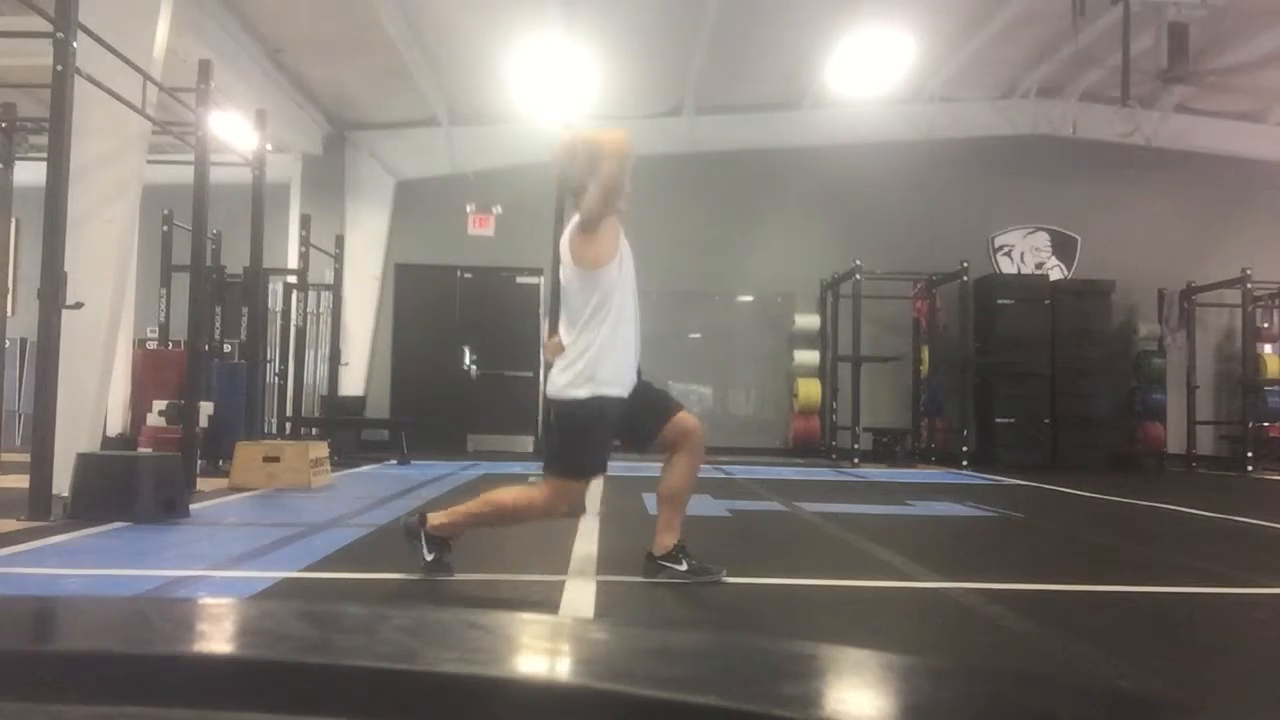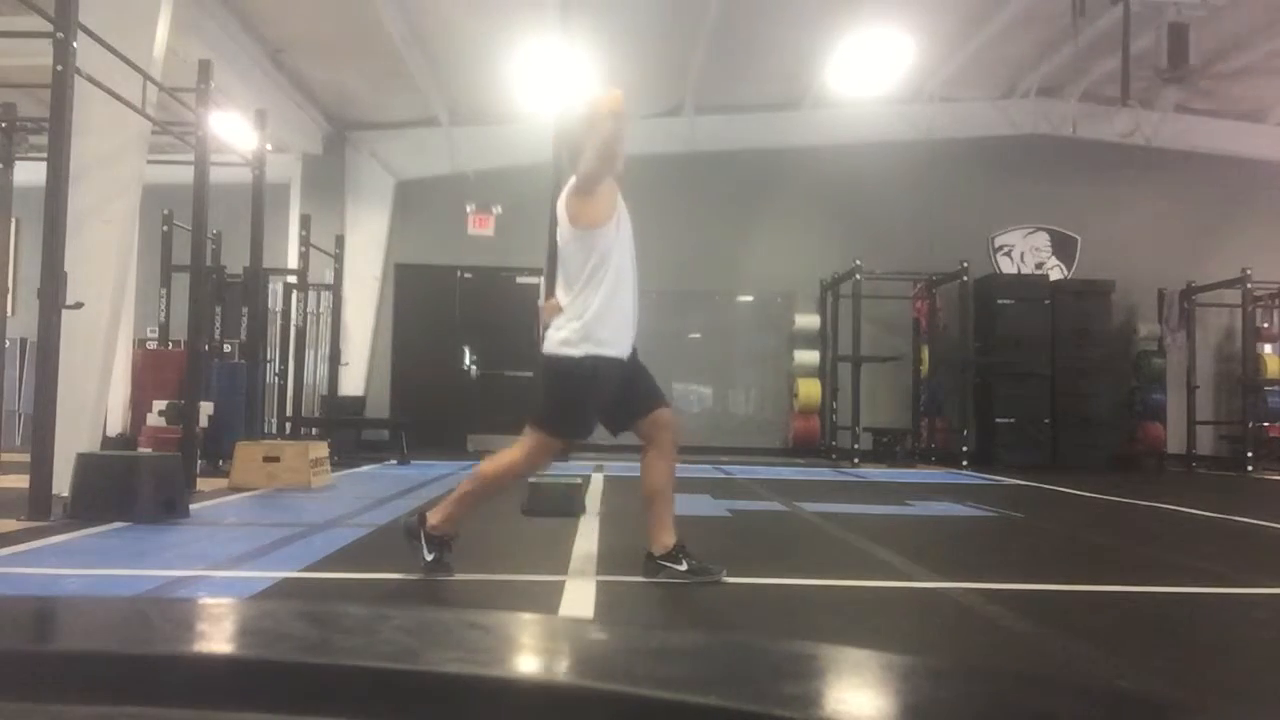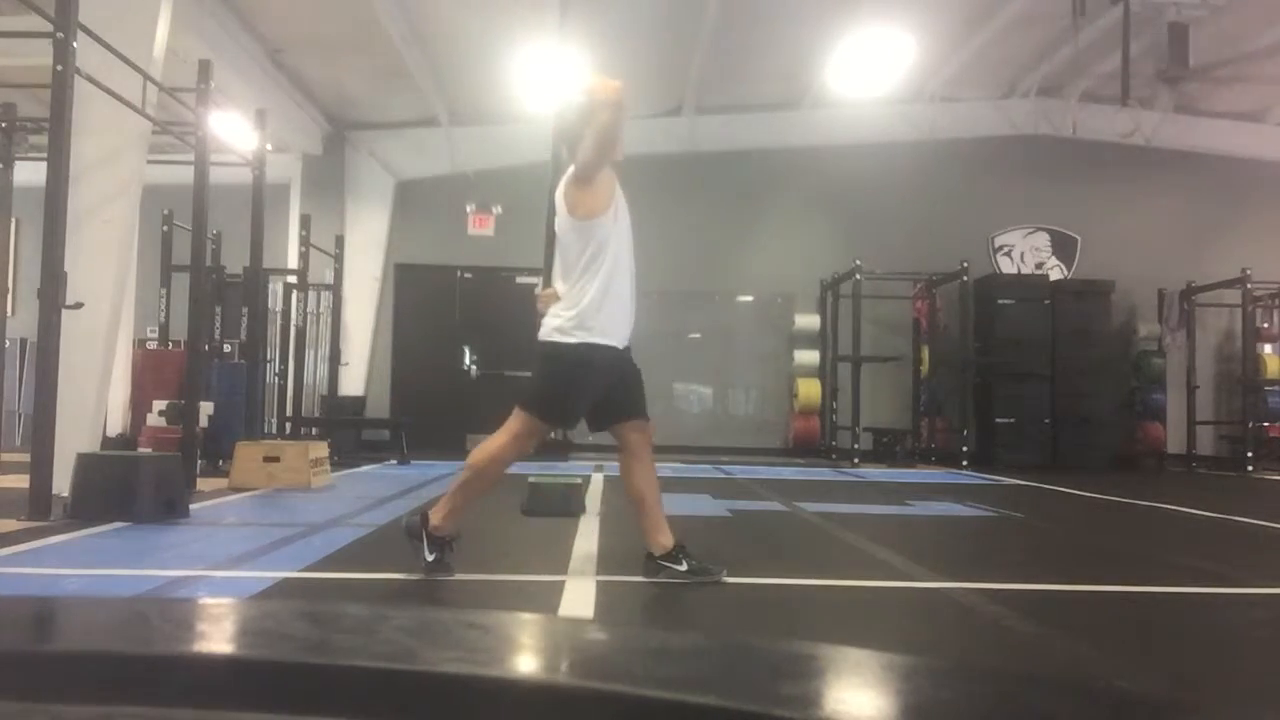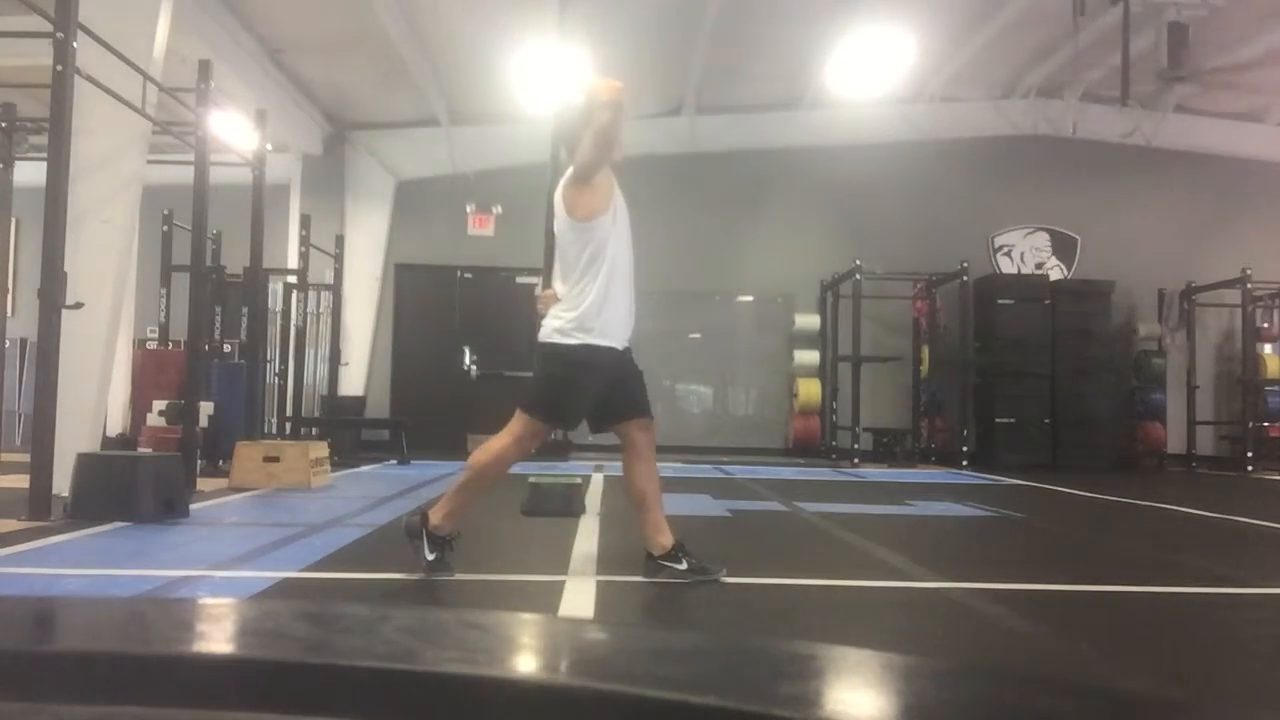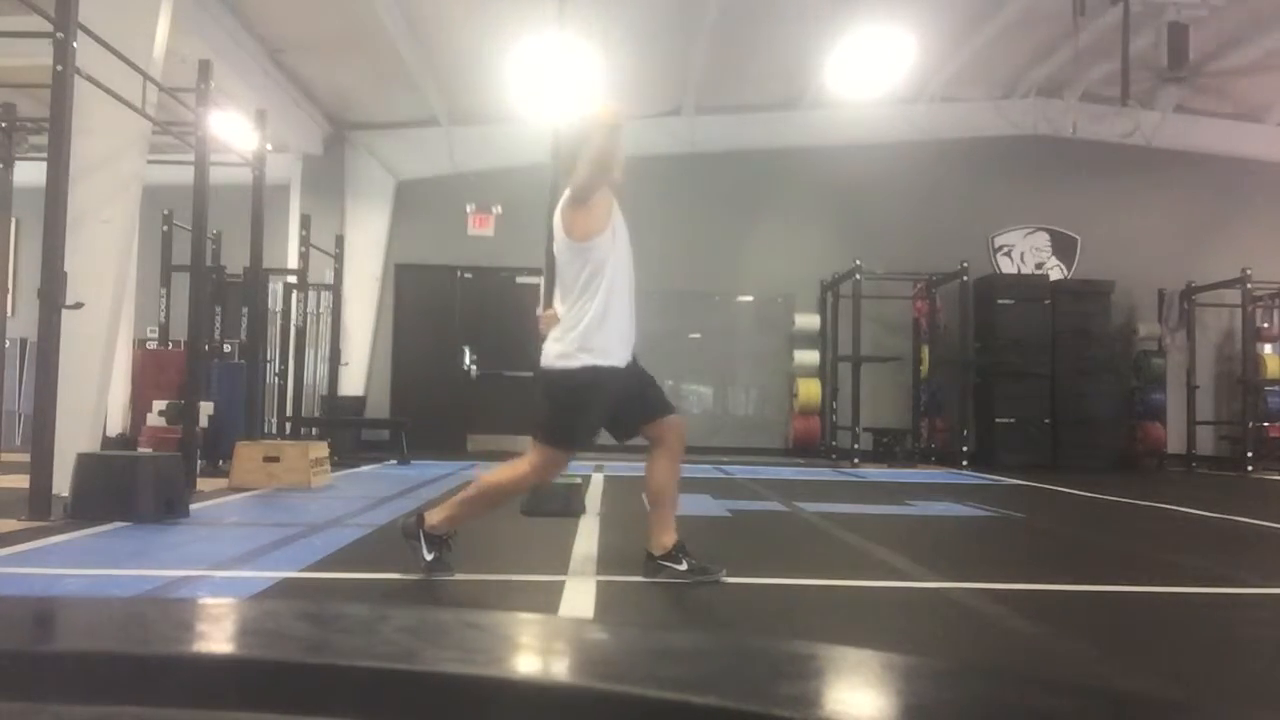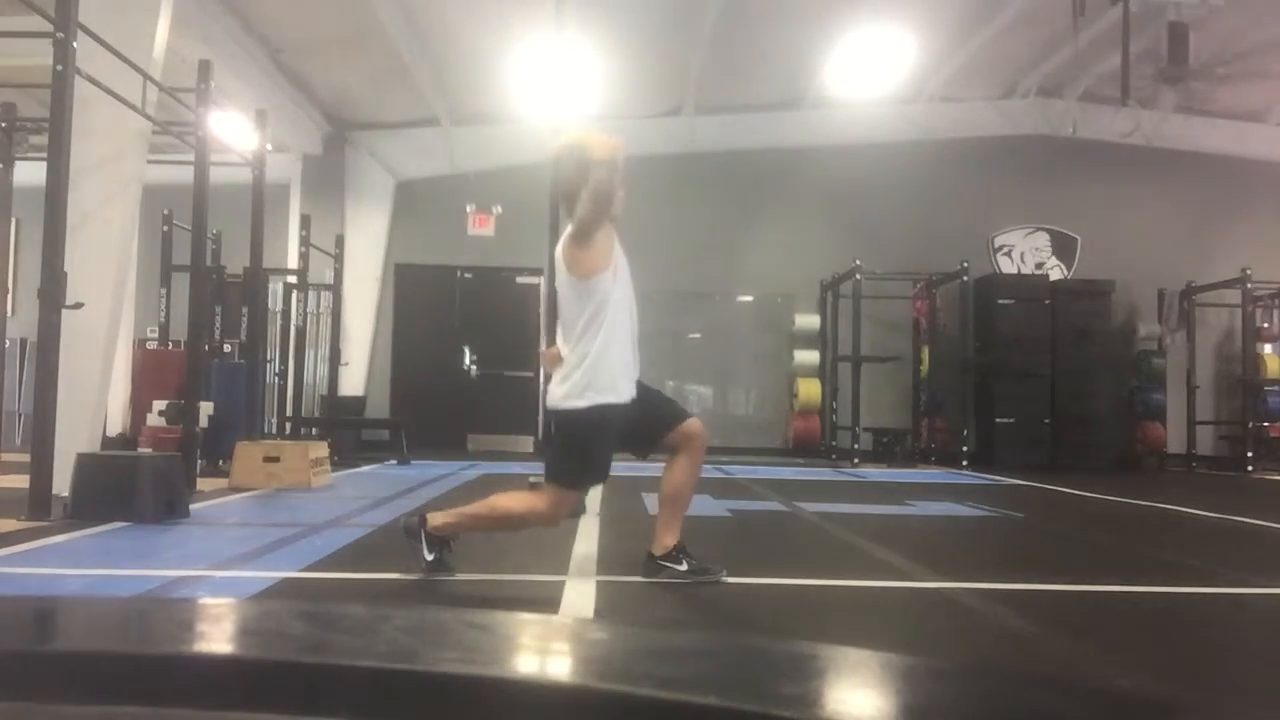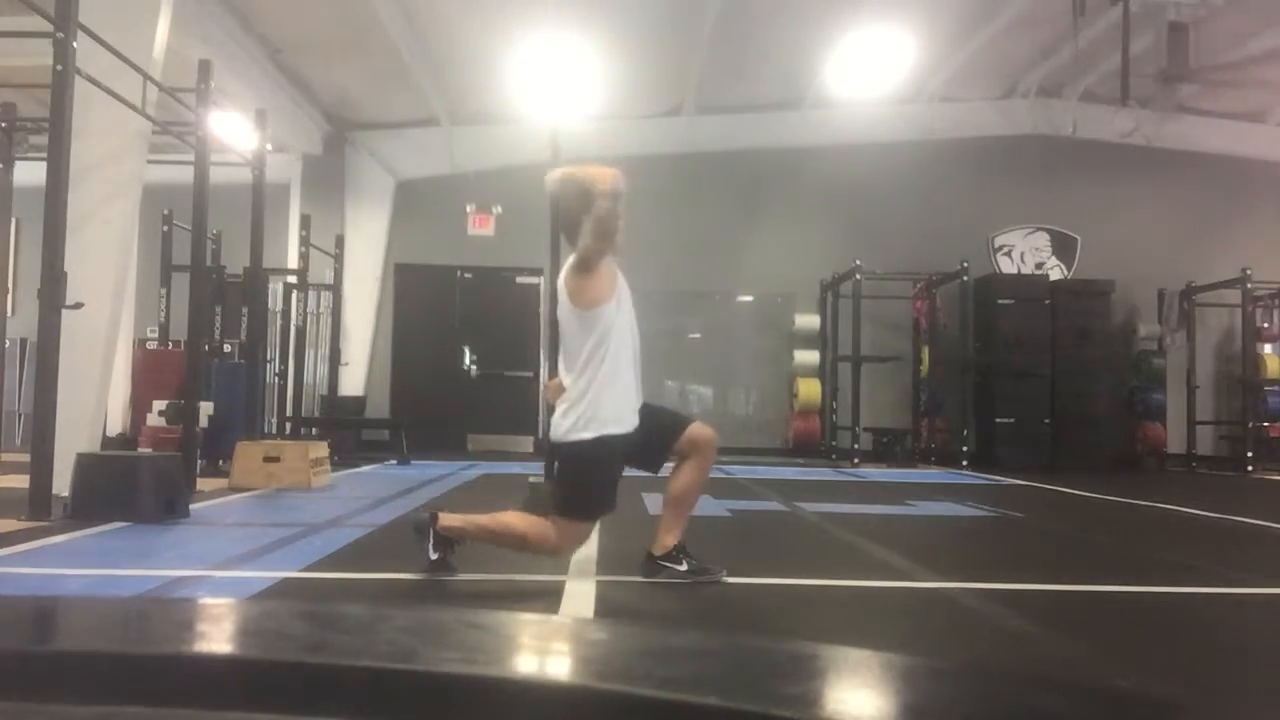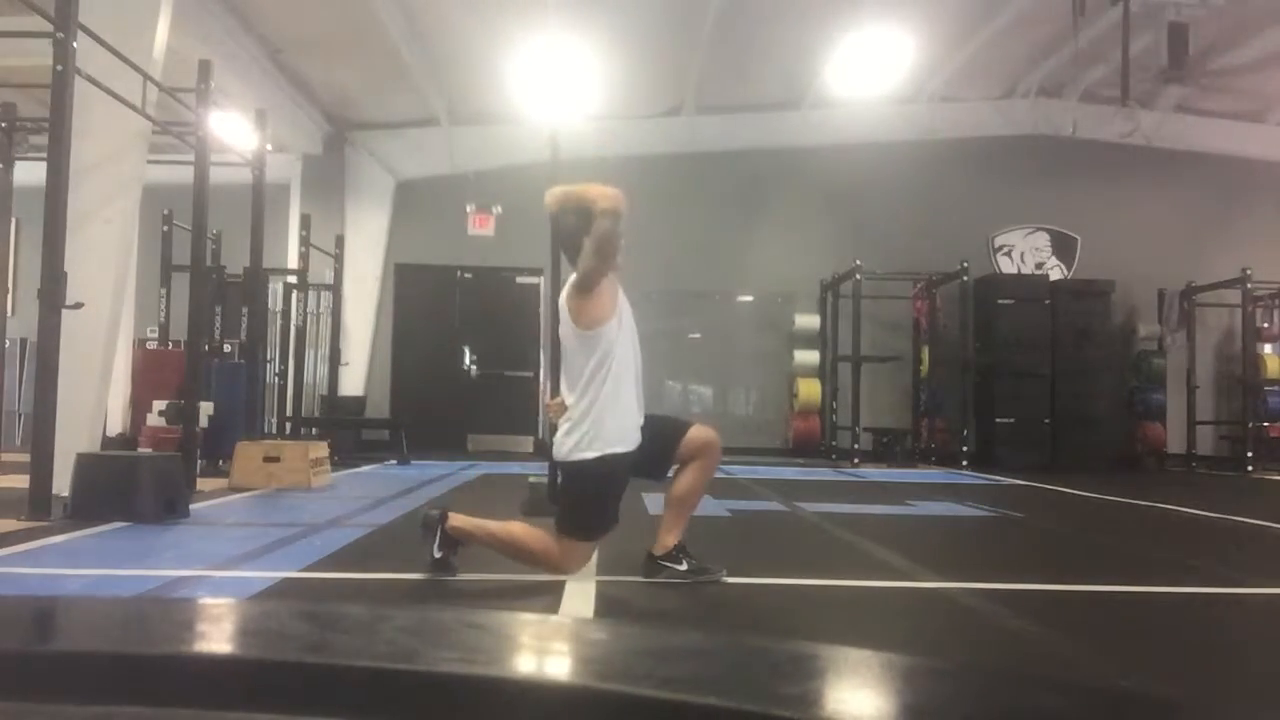
dt=0.2s
person 1, frame 1
left shoulder: (597, 231)
right shoulder: (591, 225)
right elbow: (616, 149)
right wrist: (575, 146)
left hip: (615, 381)
right hip: (586, 391)
left knee: (688, 434)
right knee: (556, 501)
left ankle: (665, 553)
right ankle: (433, 525)
person 1, frame 2
left shoulder: (594, 194)
right shoulder: (589, 187)
right elbow: (611, 106)
left hip: (610, 351)
right hip: (581, 354)
left knee: (662, 430)
right knee: (534, 453)
left ankle: (664, 553)
right ankle: (433, 525)
person 1, frame 3
left shoulder: (594, 184)
right shoulder: (586, 177)
right elbow: (610, 95)
right wrist: (595, 96)
left hip: (604, 342)
right hip: (577, 342)
left knee: (636, 439)
right knee: (519, 436)
left ankle: (665, 554)
right ankle: (436, 524)
person 1, frame 4
left shoulder: (594, 185)
right shoulder: (585, 177)
right elbow: (610, 95)
left hip: (604, 342)
right hip: (577, 344)
left knee: (639, 436)
right knee: (522, 436)
left ankle: (664, 552)
right ankle: (434, 524)
person 1, frame 5
left shoulder: (595, 205)
right shoulder: (584, 199)
right elbow: (607, 120)
left hip: (609, 359)
right hip: (580, 365)
left knee: (668, 433)
right knee: (541, 465)
left ankle: (664, 552)
right ankle: (431, 524)
person 1, frame 6
left shoulder: (594, 240)
right shoulder: (585, 236)
right elbow: (608, 153)
right wrist: (569, 151)
left hip: (613, 389)
right hip: (588, 400)
left knee: (692, 436)
right knee: (553, 506)
left ankle: (664, 553)
right ankle: (434, 526)
person 1, frame 7
left shoulder: (595, 271)
right shoulder: (588, 266)
right elbow: (609, 183)
right wrist: (565, 180)
left hip: (615, 417)
right hip: (592, 429)
left knee: (702, 442)
right knee: (561, 539)
left ankle: (665, 554)
right ankle: (443, 525)
person 1, frame 8
left shoulder: (595, 289)
right shoulder: (589, 285)
right elbow: (610, 203)
right wrist: (563, 198)
left hip: (617, 433)
right hip: (596, 446)
left knee: (706, 444)
right knee: (567, 557)
left ankle: (665, 554)
right ankle: (451, 525)
